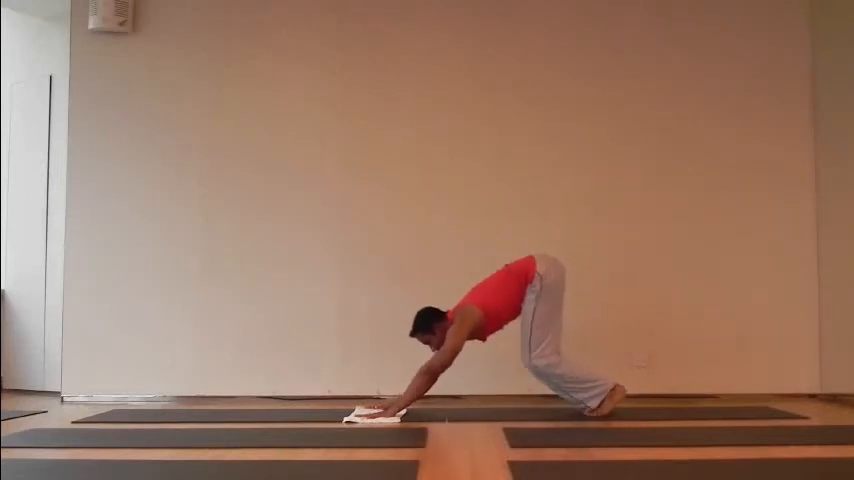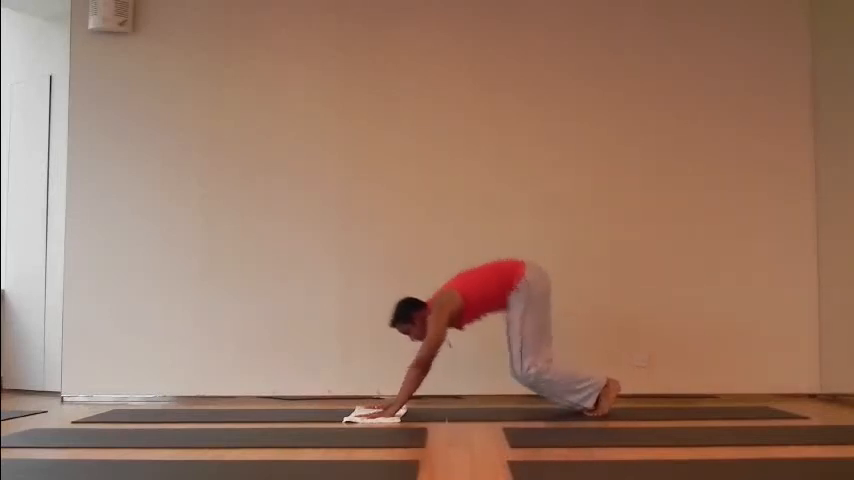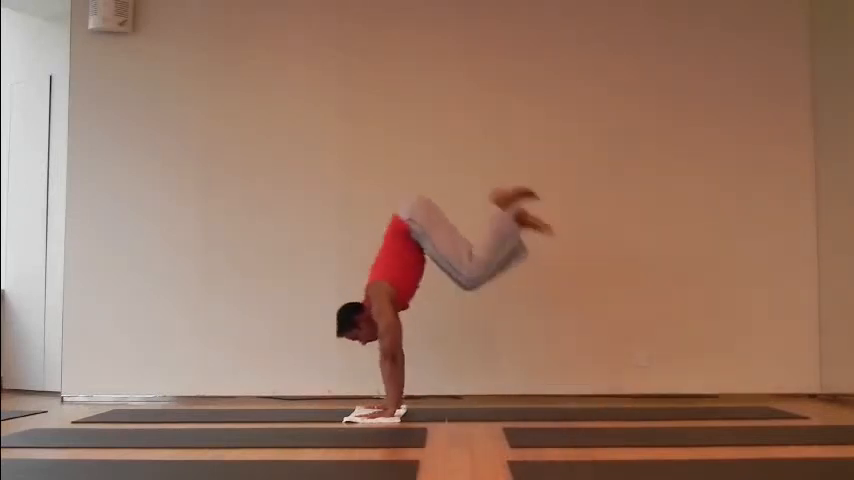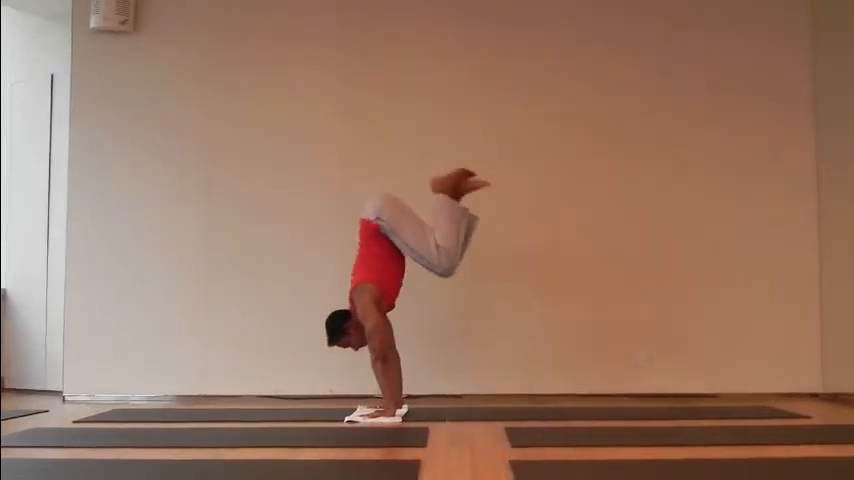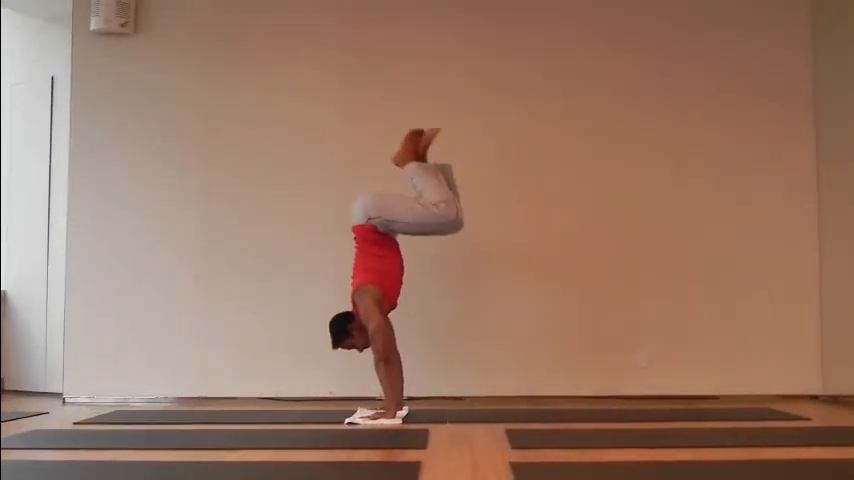
dt=0.5s
person 1, frame 1
left shoulder: (461, 325)
right shoulder: (458, 322)
left elbow: (430, 371)
right elbow: (431, 370)
left wrist: (398, 406)
right wrist: (400, 401)
left hip: (540, 273)
right hip: (535, 273)
left knee: (538, 358)
right knee: (538, 357)
left ankle: (605, 392)
right ankle: (599, 394)
person 1, frame 2
left shoulder: (437, 313)
right shoulder: (436, 312)
left elbow: (421, 363)
right elbow: (421, 365)
left wrist: (395, 405)
right wrist: (399, 400)
left hip: (524, 281)
right hip: (521, 281)
left knee: (526, 370)
right knee: (529, 366)
left ankle: (600, 388)
right ankle: (596, 392)
person 1, frame 3
left shoulder: (379, 303)
right shoulder: (382, 304)
left elbow: (389, 356)
right elbow: (394, 355)
left wrist: (391, 405)
right wrist: (395, 402)
right hip: (412, 225)
left knee: (471, 274)
right knee: (473, 273)
left ankle: (506, 208)
right ankle: (512, 217)
person 1, frame 4
left shoulder: (364, 306)
left elbow: (382, 357)
right elbow: (387, 355)
left wrist: (391, 406)
right wrist: (394, 402)
right hip: (383, 220)
left ankle: (446, 192)
right ankle: (448, 194)
person 1, frame 5
left shoulder: (367, 307)
left elbow: (384, 358)
left wrist: (392, 408)
right wrist: (395, 404)
right hip: (374, 222)
left ankle: (410, 160)
